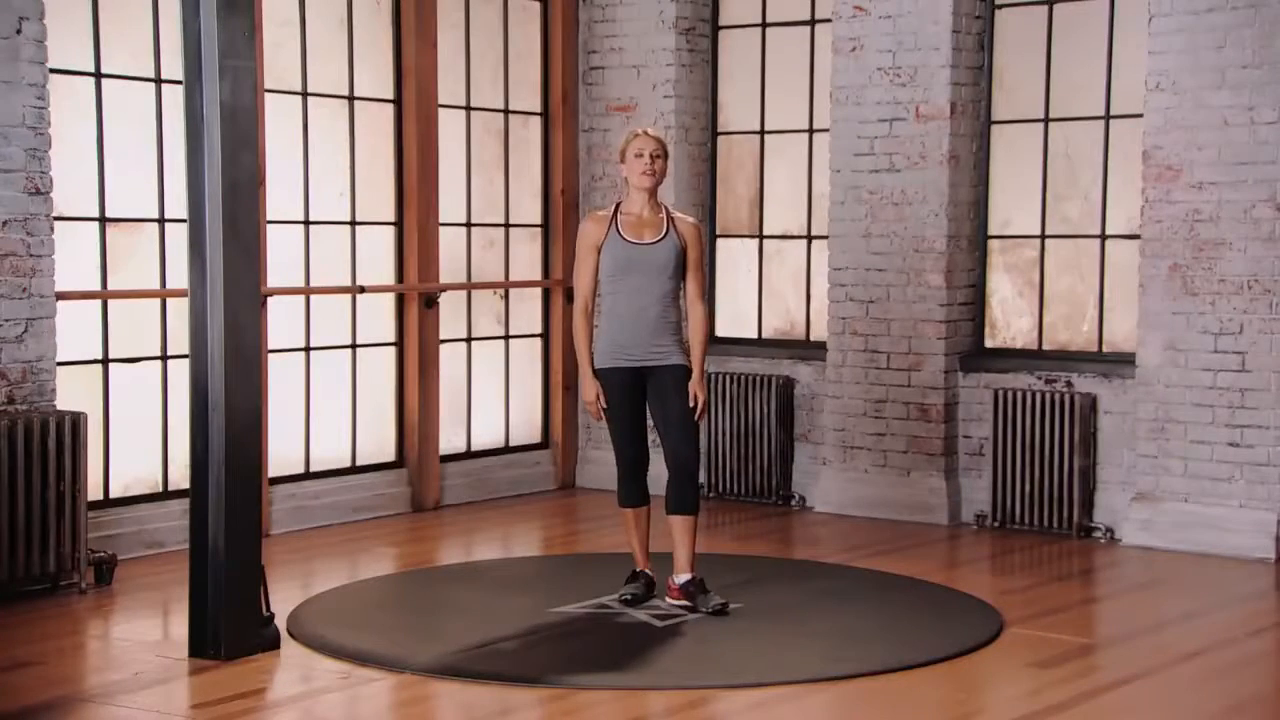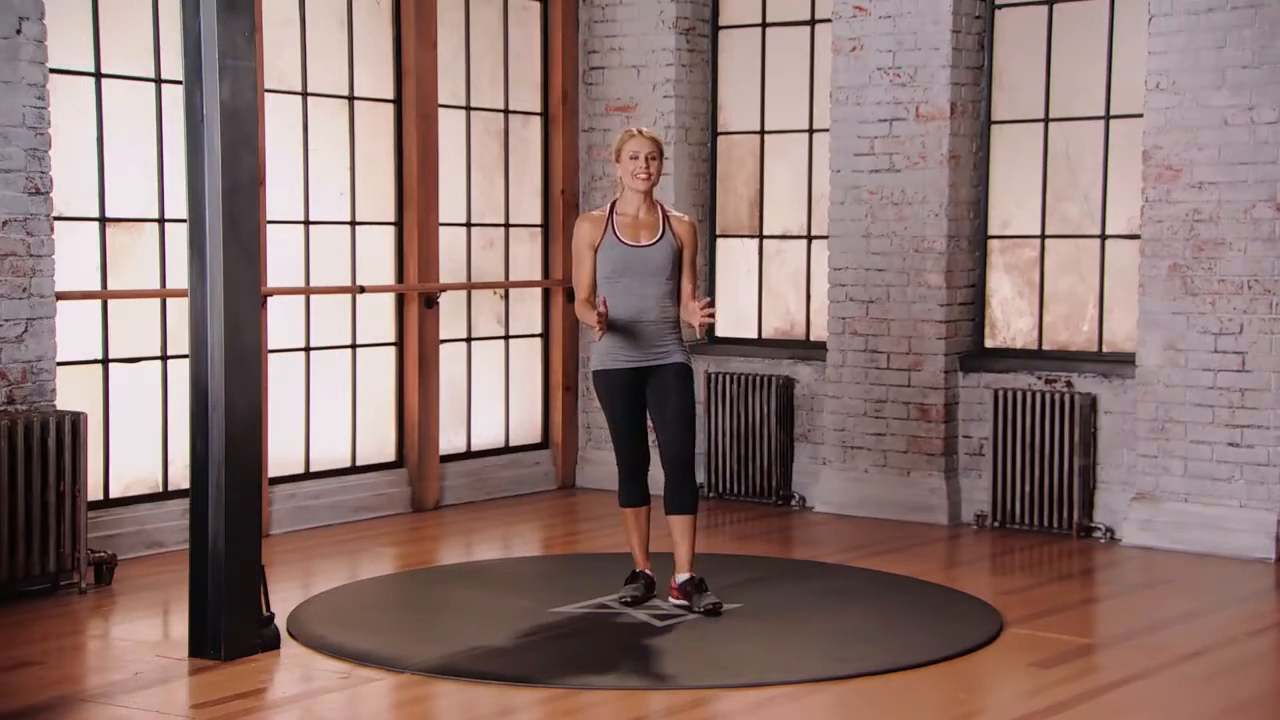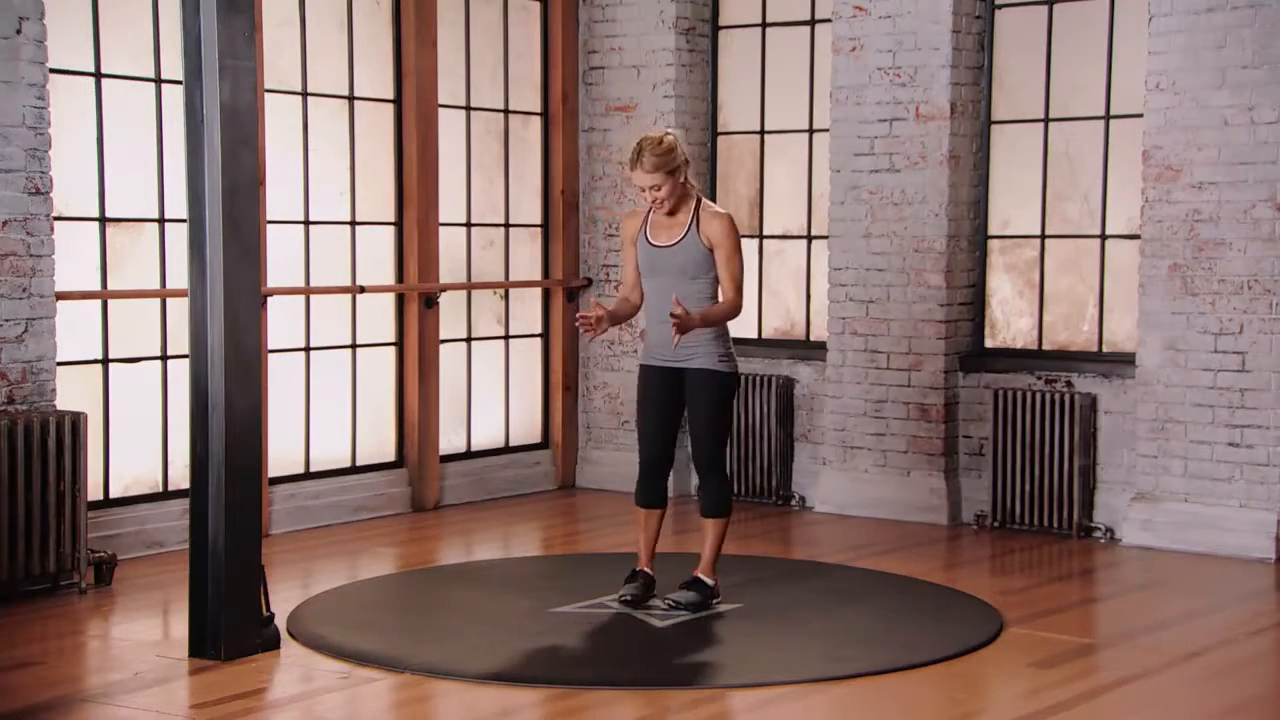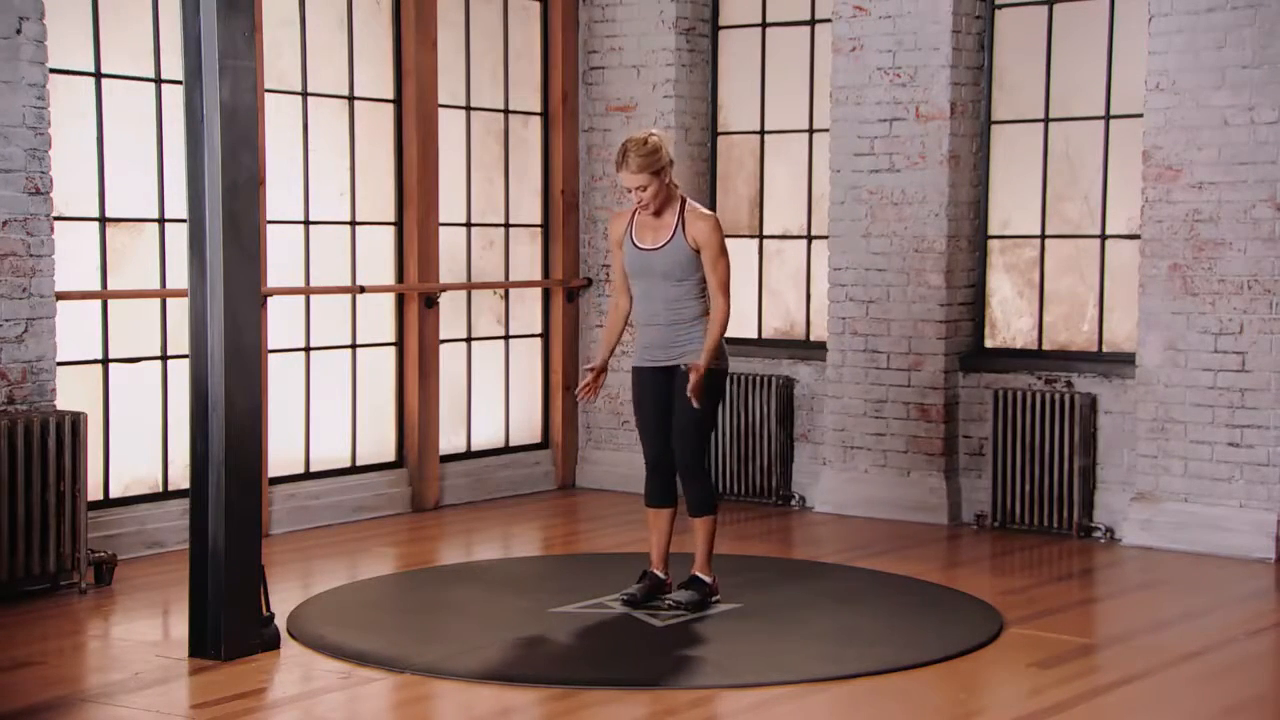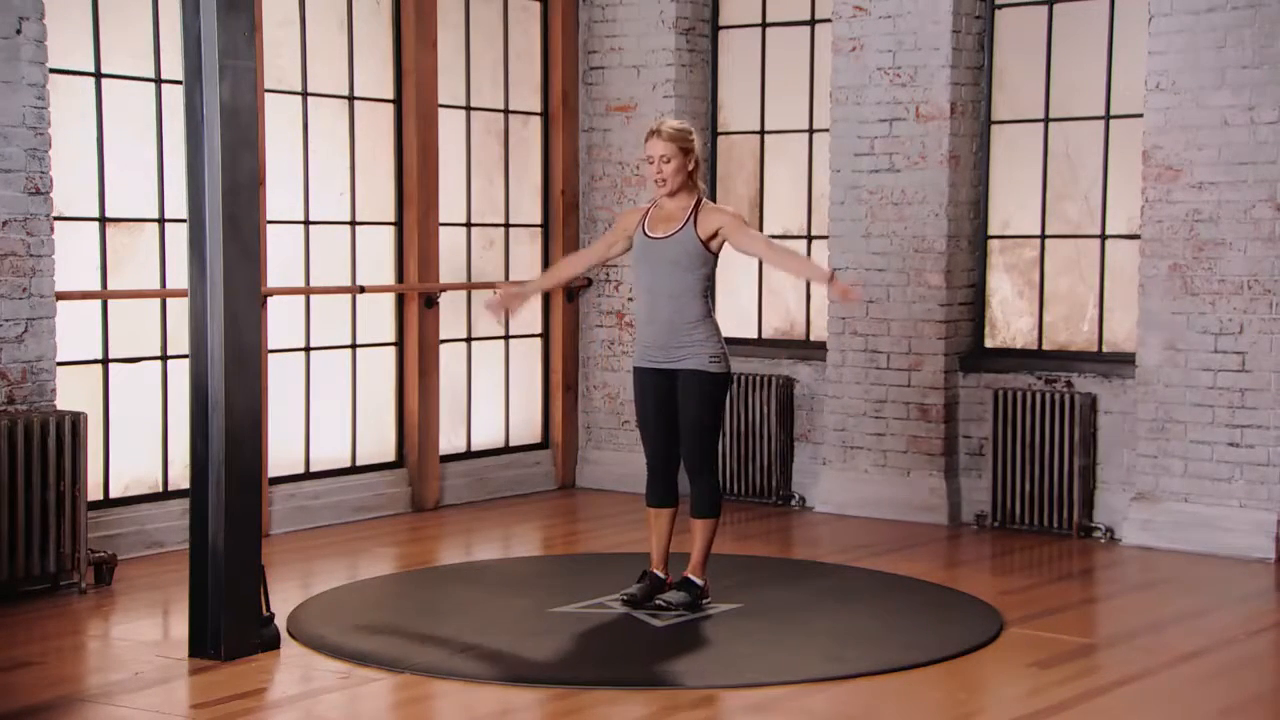
dt=1s
person 1, frame 1
left shoulder: (685, 229)
right shoulder: (597, 226)
left elbow: (696, 305)
right elbow: (582, 305)
left wrist: (698, 373)
right wrist: (586, 373)
left hip: (669, 362)
right hip: (615, 363)
left knee: (684, 461)
right knee: (631, 465)
left ankle: (684, 579)
right ankle: (641, 570)
person 1, frame 2
left shoulder: (681, 227)
right shoulder: (591, 226)
left elbow: (686, 299)
right elbow: (581, 301)
left wrist: (696, 314)
right wrist: (598, 318)
left hip: (668, 359)
right hip: (616, 361)
left knee: (678, 461)
right knee: (631, 463)
left ankle: (686, 578)
right ankle: (641, 571)
person 1, frame 3
left shoulder: (716, 223)
right shoulder: (634, 226)
left elbow: (733, 301)
right elbow: (632, 294)
left wrist: (696, 320)
right wrist: (609, 316)
left hip: (709, 360)
right hip: (657, 361)
left knee: (708, 464)
right knee: (652, 462)
left ankle: (706, 576)
right ankle: (643, 570)
person 1, frame 4
left shoulder: (701, 223)
right shoulder: (621, 227)
left elbow: (720, 301)
left wrist: (705, 361)
right wrist: (602, 358)
left hip: (696, 360)
right hip: (648, 362)
left knee: (689, 462)
right knee: (657, 464)
left ankle: (702, 575)
right ankle: (656, 571)
person 1, frame 5
left shoulder: (712, 219)
right shoulder: (635, 220)
left elbow: (768, 249)
right elbow: (582, 258)
left wrist: (820, 275)
right wrist: (526, 288)
left hip: (699, 362)
right hip: (650, 362)
left knee: (699, 465)
right knee: (659, 465)
left ankle: (696, 577)
right ankle: (656, 571)
